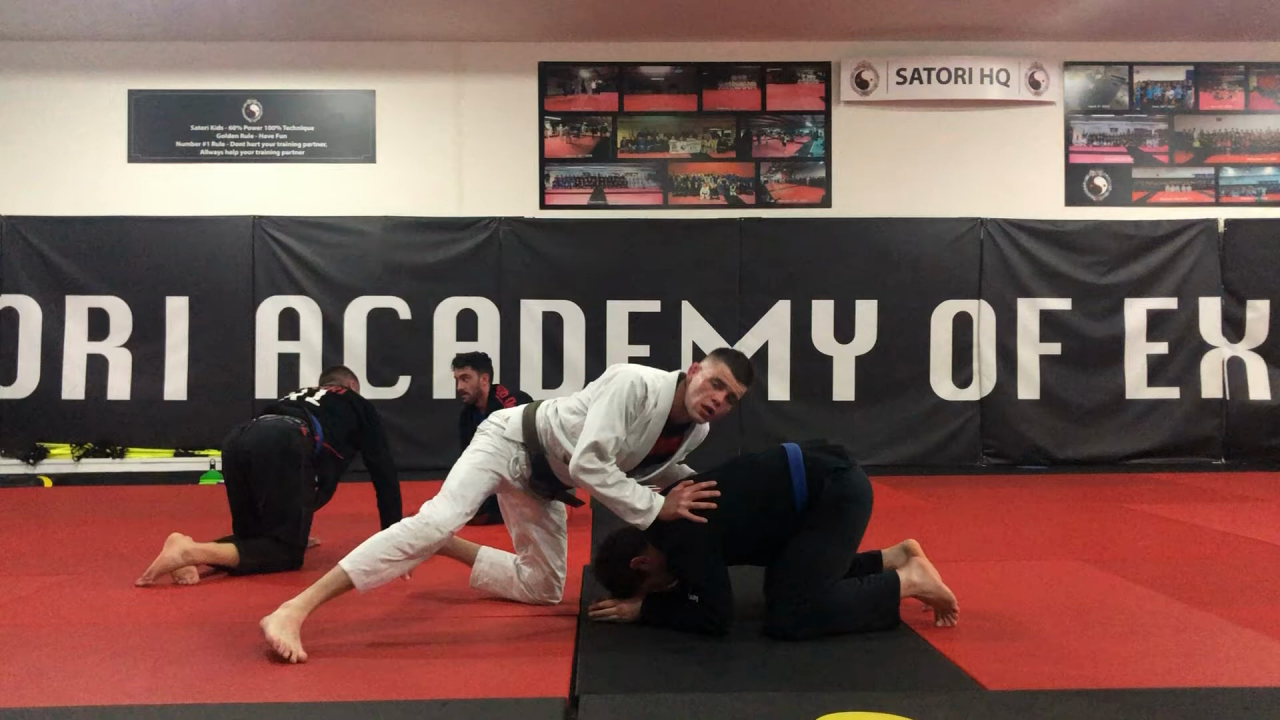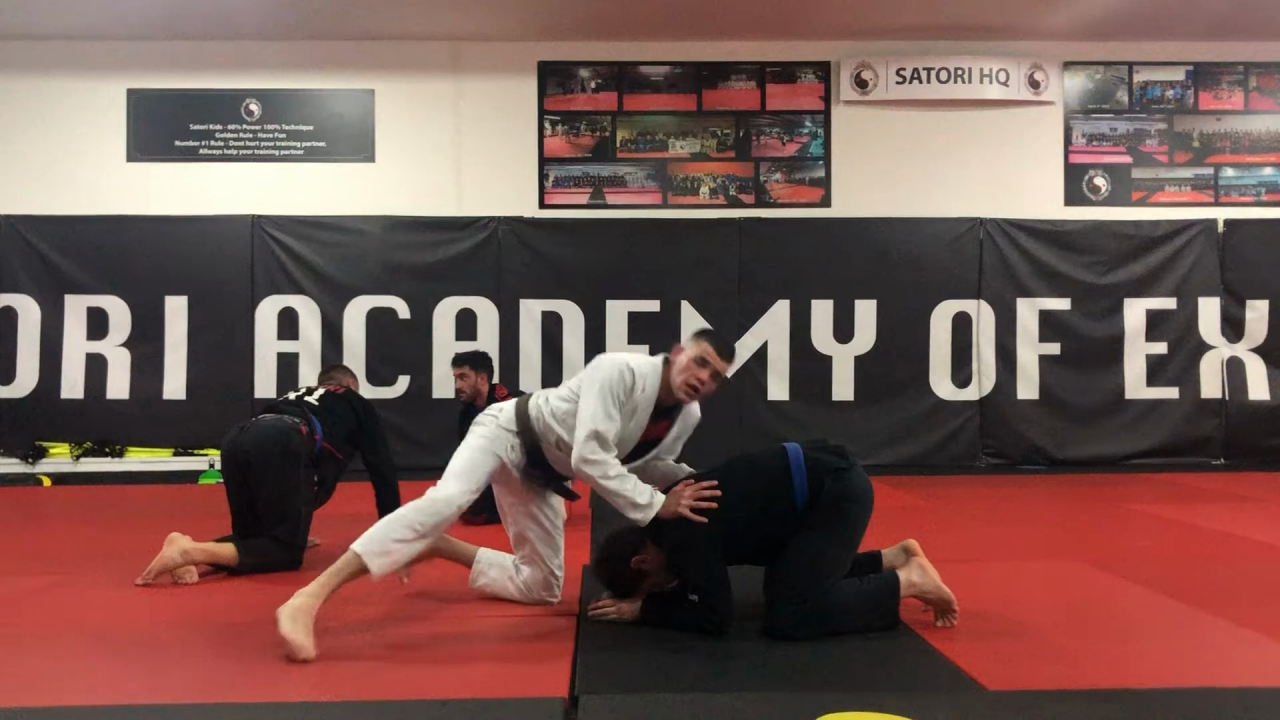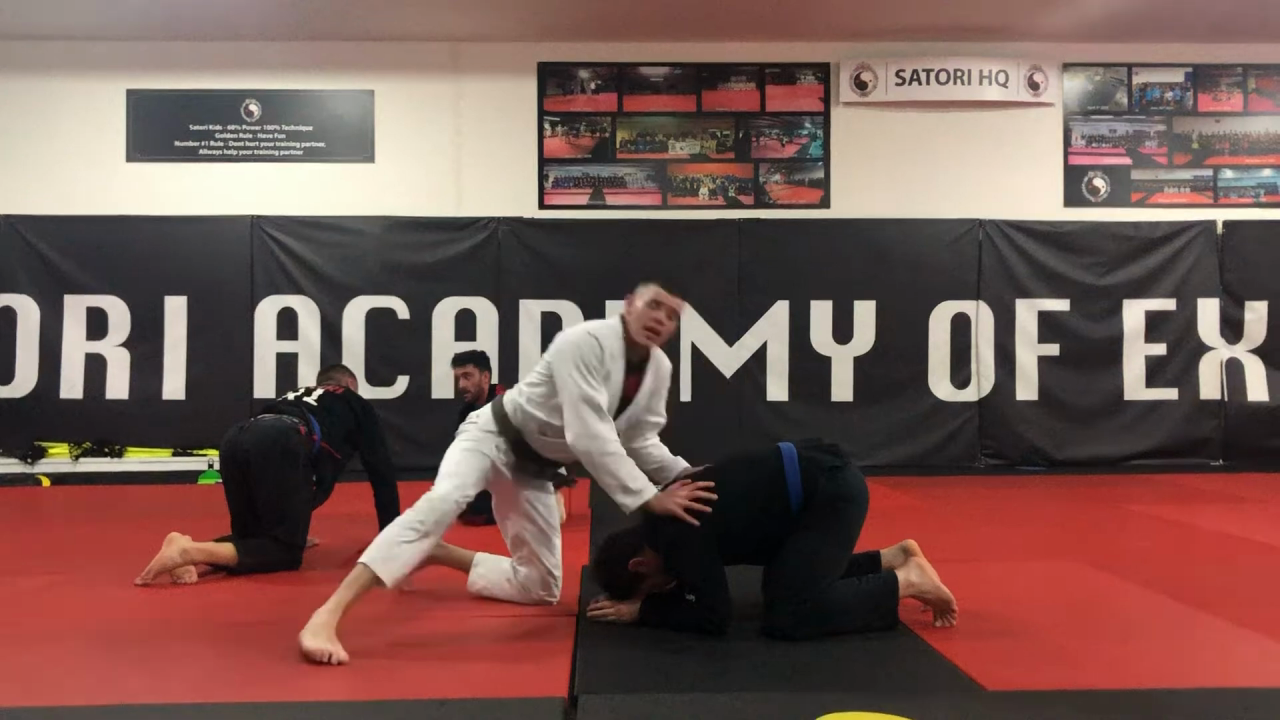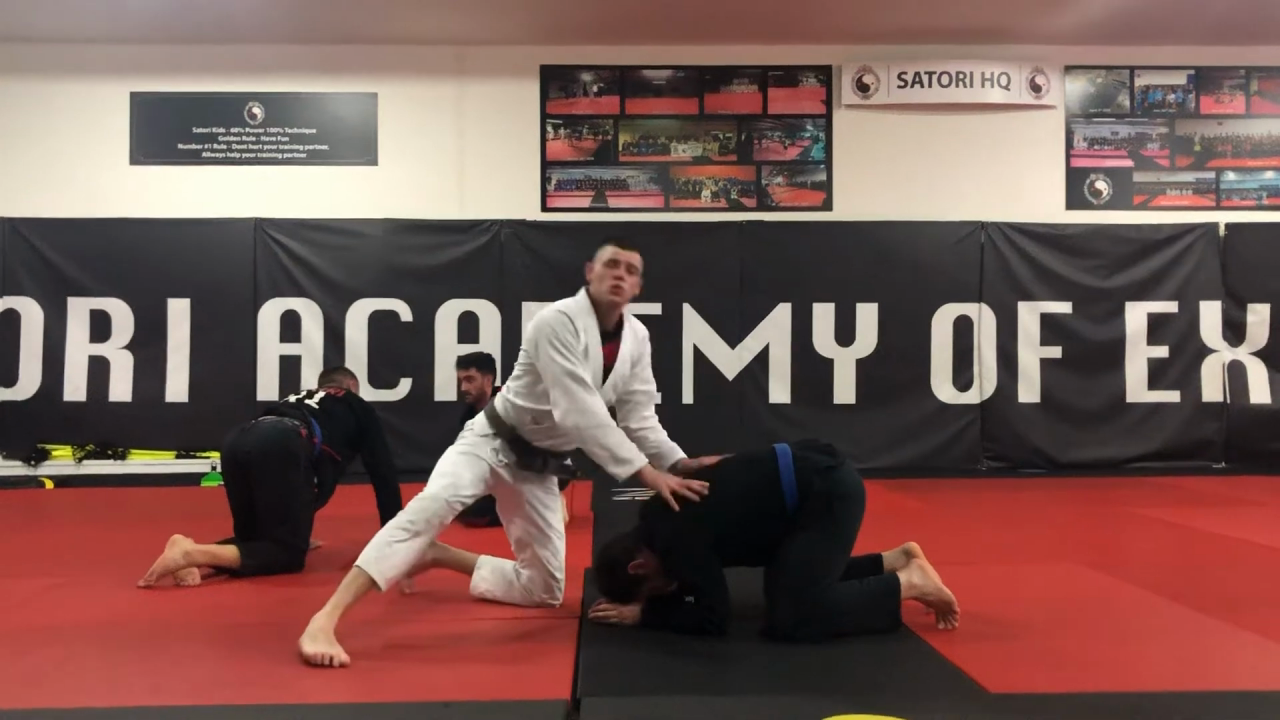
dt=0.2s
person 1, frame 1
left shoulder: (697, 429)
right shoulder: (634, 384)
left elbow: (651, 467)
right elbow: (589, 464)
left wrist: (690, 486)
right wrist: (657, 509)
left hip: (543, 478)
right hip: (513, 442)
left knee: (545, 588)
right knee: (441, 520)
left ankle: (446, 545)
right ankle: (295, 611)
person 1, frame 2
left shoulder: (687, 414)
right shoulder: (621, 372)
left elbow: (647, 461)
right elbow: (591, 459)
left wrist: (688, 483)
right wrist: (658, 508)
left hip: (543, 474)
right hip: (509, 436)
left knee: (543, 587)
right knee: (446, 500)
left ankle: (437, 546)
right ankle: (309, 602)
person 1, frame 3
left shoulder: (659, 369)
right shoulder: (585, 341)
left elbow: (639, 440)
right elbow: (590, 435)
left wrist: (682, 477)
right wrist: (650, 497)
left hip: (534, 468)
right hip: (495, 436)
left knee: (542, 586)
right knee: (444, 501)
left ankle: (437, 554)
right ankle: (327, 617)
person 1, frame 4
left shoulder: (637, 337)
right shoulder: (558, 321)
left elbow: (639, 417)
right elbow: (578, 412)
left wrist: (677, 465)
right wrist: (645, 473)
left hip: (539, 465)
right hip: (493, 440)
left knee: (545, 589)
right knee: (436, 502)
left ankle: (437, 556)
right ankle: (326, 619)
person 2, frame 1
left shoulder: (682, 535)
left elbow: (715, 617)
right elbow: (696, 584)
left wrist: (642, 607)
right wrist: (640, 596)
left hip: (838, 492)
right hip: (823, 480)
left knee: (788, 616)
right knee: (784, 584)
left ankle: (909, 580)
right ankle: (896, 557)
person 2, frame 2
left shoulder: (682, 535)
right shoulder: (668, 516)
left elbow: (715, 617)
right elbow: (700, 585)
left wrist: (641, 607)
right wrist: (631, 595)
left hip: (838, 492)
right hip: (823, 480)
left knee: (787, 617)
right knee: (783, 584)
left ankle: (907, 581)
right ankle: (896, 558)
person 2, frame 3
left shoulder: (678, 535)
right shoulder: (662, 520)
left elbow: (713, 617)
right elbow: (698, 585)
left wrist: (639, 608)
right wrist: (638, 596)
left hip: (832, 491)
right hip: (819, 480)
left knee: (787, 616)
right knee: (782, 585)
left ankle: (907, 580)
right ankle: (895, 557)
person 2, frame 4
left shoulder: (675, 537)
right shoulder: (660, 521)
left elbow: (714, 618)
right elbow: (698, 587)
left wrist: (642, 611)
right wrist: (646, 599)
left hip: (829, 490)
right hip: (815, 479)
left knee: (789, 618)
right knee: (784, 586)
left ankle: (908, 583)
right ankle: (897, 559)
person 3, frame 1
left shoulder: (299, 398)
right shoulder: (359, 406)
right elbow: (383, 469)
left wrist: (295, 531)
left hip: (238, 441)
right hip: (281, 448)
left knee: (255, 535)
right knee: (287, 551)
left ankle: (194, 554)
right ankle: (190, 551)
person 3, frame 2
left shoulder: (297, 397)
right shoulder: (358, 405)
right elbow: (382, 468)
left wrist: (294, 531)
left hip: (237, 440)
right hip: (281, 447)
left knee: (254, 535)
right knee: (286, 551)
left ankle: (192, 554)
right ankle: (190, 551)
person 3, frame 3
left shoulder: (296, 397)
right shoulder: (357, 406)
right elbow: (381, 469)
left wrist: (294, 531)
left hip: (236, 440)
right hip: (280, 448)
left knee: (255, 535)
right knee: (286, 552)
left ankle: (192, 555)
right ankle: (190, 551)
person 3, frame 4
left shoulder: (298, 400)
right shoulder: (359, 408)
right elbow: (383, 471)
left wrist: (297, 532)
left hip: (238, 442)
right hip: (280, 450)
left knee: (256, 538)
right knee: (288, 553)
left ankle: (196, 557)
right ankle: (192, 553)
